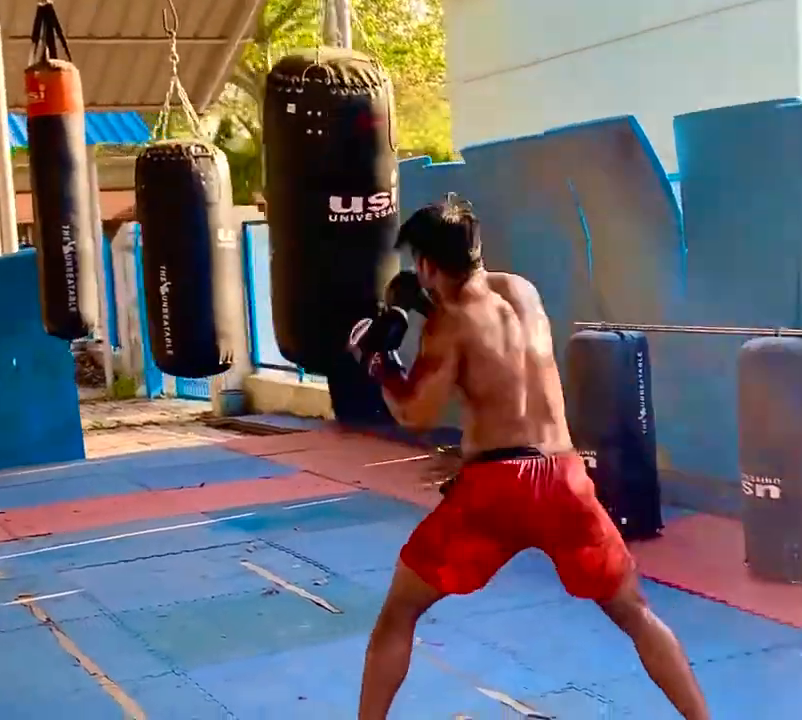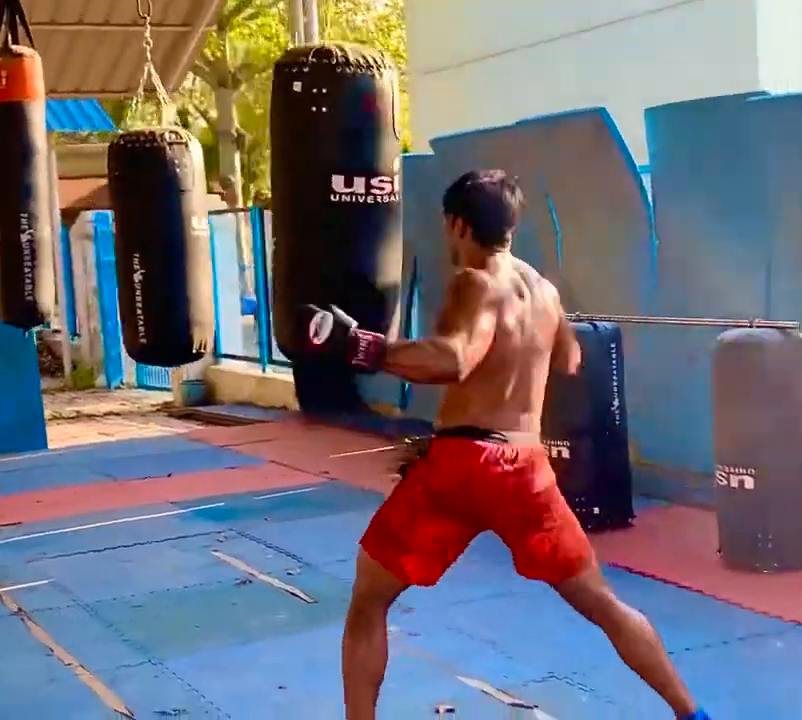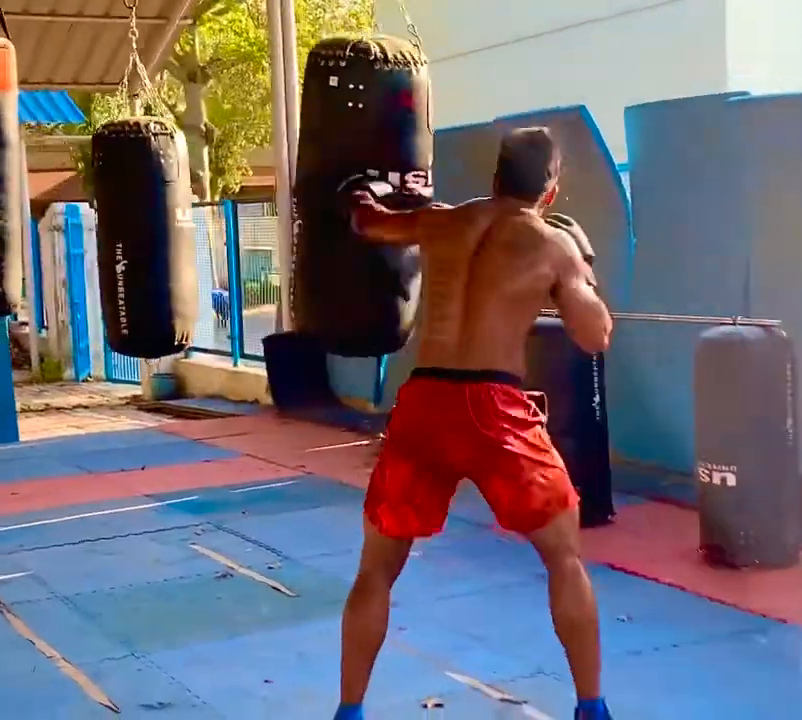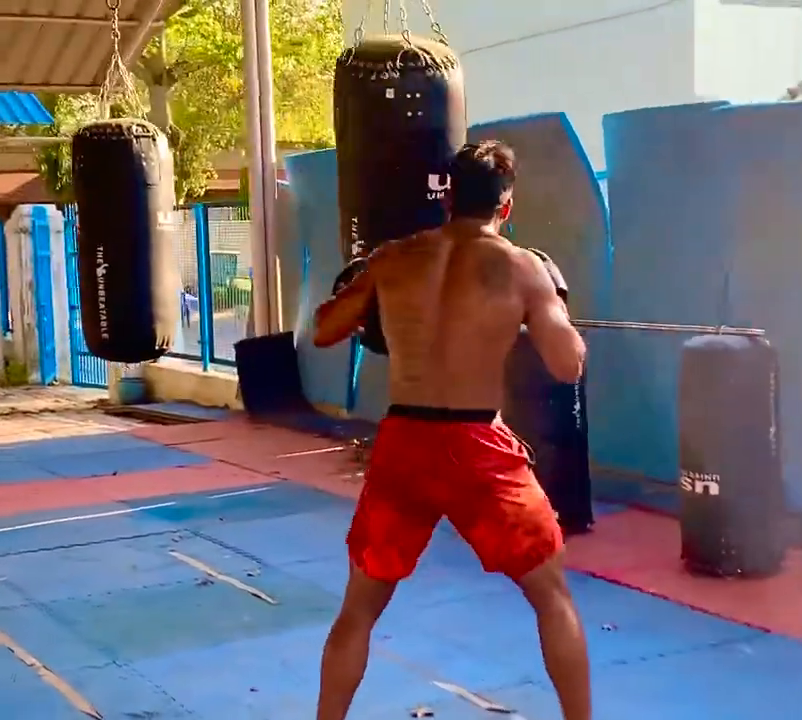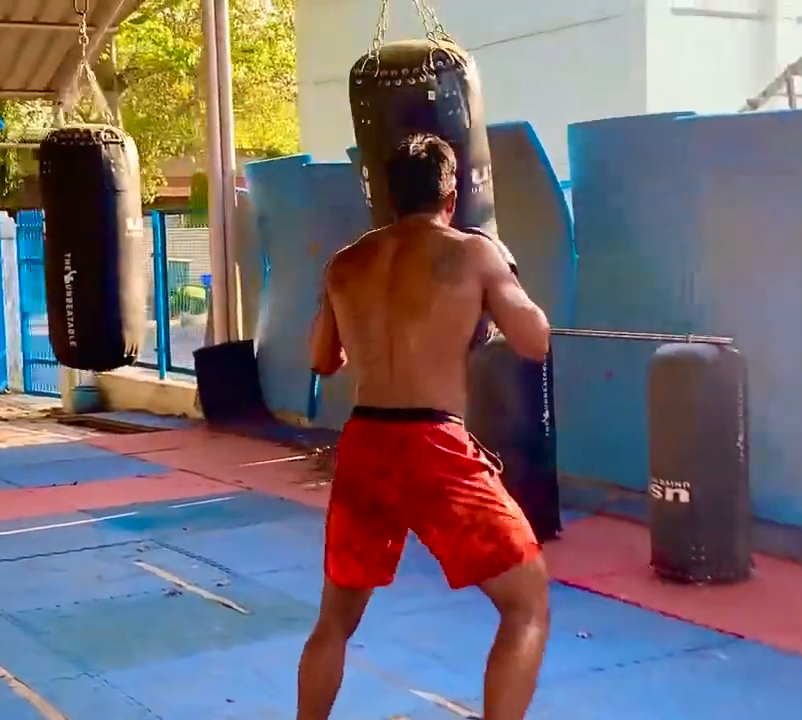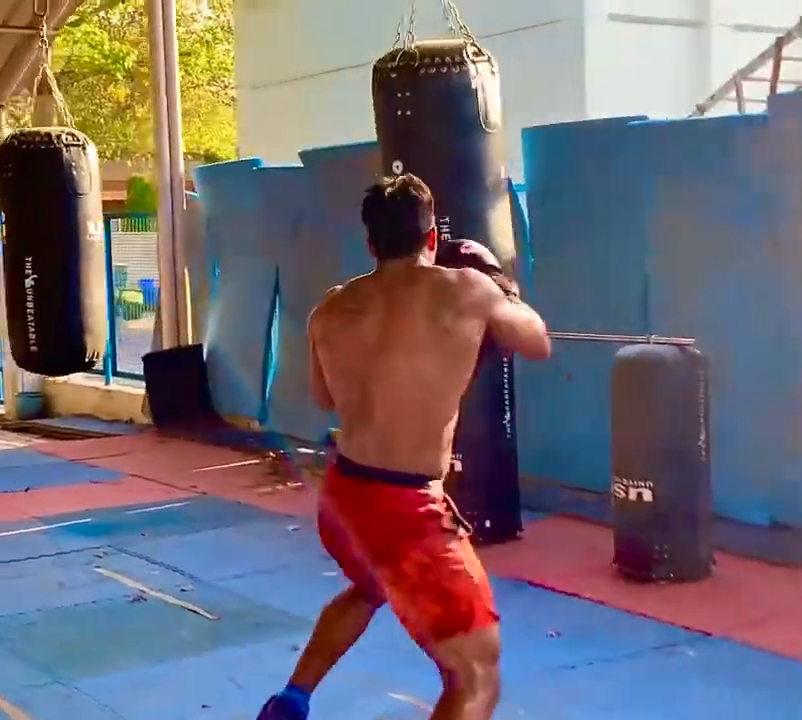
dt=0.2s
person 1, frame 1
left shoulder: (450, 318)
right shoulder: (521, 291)
left elbow: (418, 416)
left wrist: (381, 367)
left hip: (495, 486)
right hip: (566, 482)
left knee: (399, 610)
right knee: (632, 613)
person 1, frame 2
left shoulder: (474, 284)
right shoulder: (544, 290)
left elbow: (449, 363)
right elbow: (569, 362)
left wrist: (363, 347)
left hip: (457, 464)
right hip: (525, 471)
left knee: (368, 601)
right knee: (599, 603)
person 1, frame 3
left shoulder: (439, 221)
right shoulder: (554, 245)
left elbow: (368, 223)
right elbow: (597, 338)
left wrist: (361, 198)
right wrist: (580, 265)
left hip: (422, 408)
right hip: (497, 413)
left knee: (376, 572)
right knee: (566, 559)
person 1, frame 4
left shoulder: (391, 257)
right shoulder: (520, 267)
left elbow: (324, 332)
right elbow: (568, 365)
left wrist: (347, 286)
right wrist: (552, 292)
left hip: (399, 446)
right hip: (476, 450)
left knee: (359, 609)
right knee: (552, 593)
person 1, frame 5
left shoulder: (343, 266)
right shoulder: (473, 254)
left elbow: (322, 364)
right elbow: (535, 344)
right wrist: (504, 270)
left hip: (361, 452)
right hip: (434, 453)
left knee: (337, 616)
right knee: (528, 604)
person 1, frame 6
left shoulder: (329, 310)
right shoulder: (464, 290)
right elbow: (537, 344)
right wrist: (494, 276)
left hip: (342, 496)
right hip: (405, 510)
left knee: (369, 587)
right knee: (475, 674)
